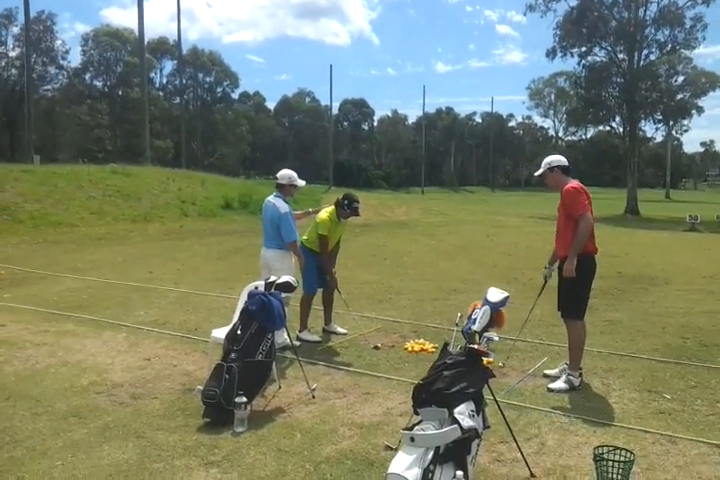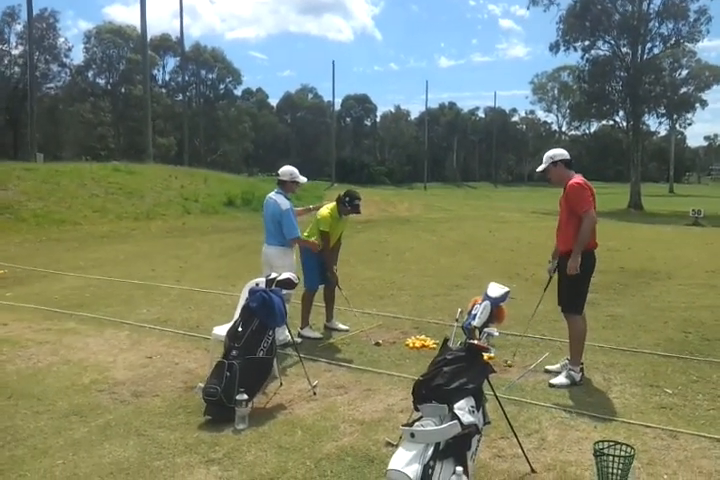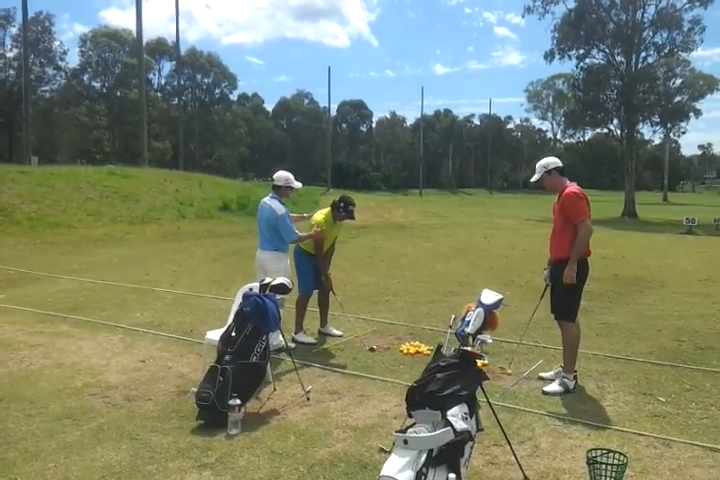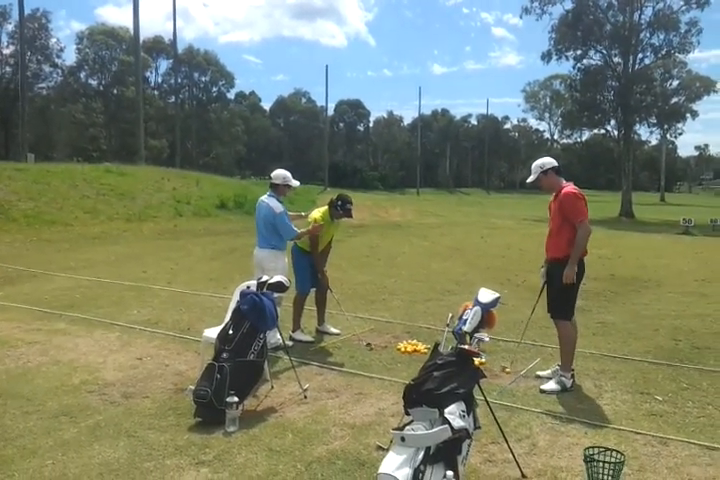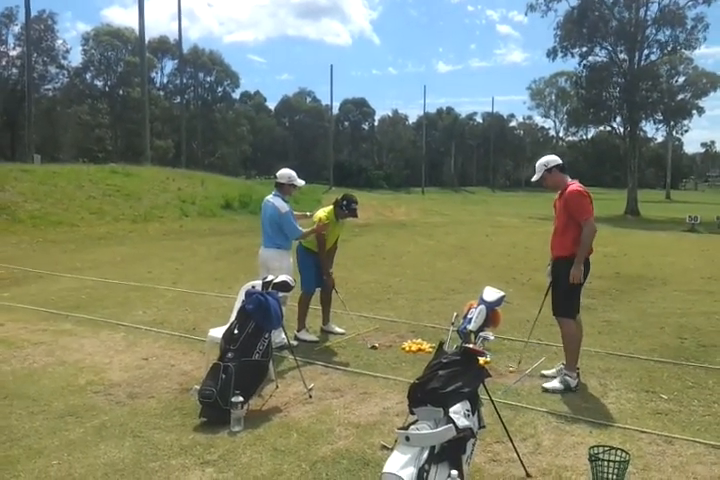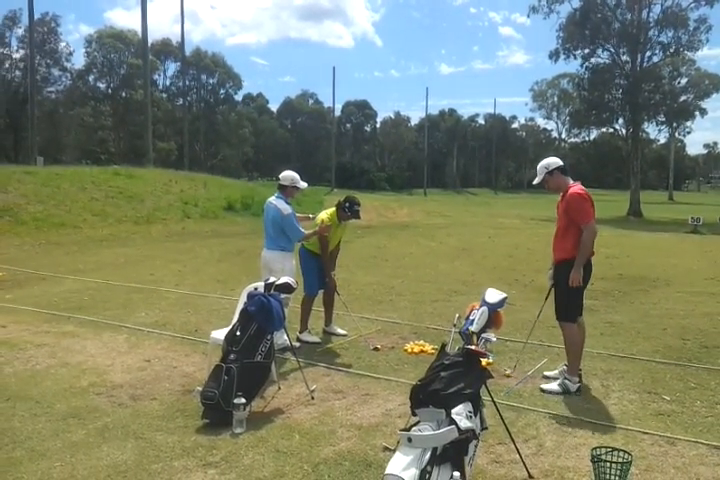
dt=0.2s
person 1, frame 1
left shoulder: (572, 190)
right shoulder: (568, 193)
left elbow: (587, 223)
left wrist: (571, 259)
right wrist: (550, 264)
left hip: (578, 264)
right hip: (571, 263)
left knee: (573, 318)
right knee: (571, 317)
left ankle: (574, 375)
right ankle: (572, 366)
person 1, frame 2
left shoulder: (576, 185)
right shoulder: (569, 189)
left elbow: (590, 220)
left wrist: (576, 256)
right wrist: (555, 257)
left hip: (577, 259)
right hip: (568, 258)
left knee: (573, 312)
right knee: (572, 312)
left ankle: (575, 370)
right ankle: (573, 362)
person 1, frame 3
left shoulder: (572, 194)
right shoulder: (562, 197)
left elbow: (586, 229)
left wrist: (572, 264)
right wrist: (550, 265)
left hip: (571, 267)
right hip: (561, 265)
left knee: (567, 320)
right knee: (566, 319)
left ankle: (569, 377)
right ankle: (566, 369)
person 1, frame 4
left shoulder: (570, 195)
right shoulder: (557, 197)
left elbow: (585, 229)
left wrist: (572, 264)
right wrist: (547, 264)
left hip: (567, 266)
right hip: (558, 264)
left knee: (563, 318)
right knee: (564, 318)
left ankle: (566, 376)
right ankle: (564, 367)
person 1, frame 5
left shoulder: (575, 192)
right shoulder: (561, 195)
left elbow: (590, 228)
left wrist: (578, 264)
right wrist: (553, 263)
left hip: (572, 265)
right hip: (563, 262)
left knee: (565, 316)
right knee: (571, 316)
left ankle: (570, 375)
right ankle: (569, 366)
person 1, frame 6
left shoulder: (576, 195)
right shoulder: (565, 197)
left elbow: (590, 231)
left wrist: (578, 268)
right wrist: (555, 266)
left hip: (574, 267)
right hip: (566, 265)
left knee: (567, 320)
right knee: (574, 318)
left ankle: (571, 380)
right ankle: (572, 368)
person 2, frame 1
left shoulder: (269, 201)
right shoulder: (282, 208)
right elbow: (290, 240)
left wrist: (310, 212)
right wrist: (300, 258)
left hip: (266, 252)
right hip: (280, 256)
right knee: (281, 298)
right ankle: (279, 339)
person 2, frame 2
left shoulder: (270, 198)
right shoulder: (284, 204)
right elbow: (293, 237)
left wrist: (311, 208)
right wrist: (309, 244)
left hip: (268, 249)
right hip: (281, 253)
right knee: (282, 296)
right ankle: (280, 336)
person 2, frame 3
left shoulder: (264, 203)
right shoulder: (279, 209)
right elbow: (293, 238)
left wrist: (305, 217)
right wrist: (312, 235)
left hip: (262, 254)
right hip: (276, 258)
right knee: (276, 300)
right ankle: (274, 341)
person 2, frame 4
left shoulder: (262, 201)
right shoulder: (276, 207)
right elbow: (292, 235)
left wrist: (303, 215)
right wrist: (310, 231)
left hip: (260, 252)
right hip: (274, 256)
right knee: (274, 298)
right ankle: (271, 339)
person 2, frame 5
left shoulder: (268, 200)
right shoulder: (282, 207)
right elbow: (297, 235)
left wrist: (308, 215)
right wrist: (315, 230)
left hip: (265, 252)
right hip: (279, 256)
right knee: (279, 298)
right ankle: (277, 339)
person 2, frame 6
left shoulder: (270, 202)
right shoulder: (285, 209)
right elbow: (299, 237)
left wrist: (311, 217)
right wrist: (318, 231)
left hip: (267, 254)
right hip: (281, 258)
right ankle: (279, 340)
person 3, frame 1
left shoulder: (342, 218)
right shoulder: (324, 218)
left elbow: (336, 243)
right elbow: (323, 249)
left wrist: (332, 267)
right wrist: (330, 274)
left hip: (322, 253)
right hip: (309, 252)
left knee: (329, 287)
right knee: (310, 290)
left ankle: (328, 324)
right ankle: (302, 330)
person 3, frame 2
left shoulder: (344, 215)
right shoulder: (325, 215)
left elbow: (337, 240)
right elbow: (325, 245)
left wrist: (334, 265)
right wrist: (331, 270)
left hip: (324, 250)
right hip: (310, 249)
left knee: (331, 284)
right knee: (312, 287)
left ankle: (330, 320)
right ankle: (304, 327)
person 3, frame 3
left shoulder: (338, 220)
right shoulder: (320, 220)
left elbow: (331, 245)
right elbow: (318, 250)
left wrist: (326, 270)
right wrist: (325, 275)
left hip: (318, 255)
right hip: (305, 254)
left knee: (325, 289)
right knee: (306, 292)
left ankle: (324, 326)
right ankle: (298, 332)
person 3, frame 4
left shoulder: (335, 219)
right shoulder: (317, 218)
left elbow: (328, 243)
right elbow: (314, 248)
left wrist: (323, 267)
right wrist: (321, 272)
left hip: (315, 253)
right hip: (302, 252)
left knee: (322, 287)
right knee: (303, 290)
left ankle: (321, 324)
right ankle: (295, 330)
person 3, frame 5
left shoulder: (341, 218)
right shoulder: (322, 217)
left elbow: (333, 243)
right elbow: (321, 248)
left wrist: (329, 268)
right wrist: (327, 273)
left hip: (320, 253)
right hip: (307, 252)
left knee: (327, 287)
right knee: (309, 290)
left ankle: (326, 324)
right ankle: (300, 330)
person 3, frame 6
left shoulder: (343, 220)
right shoulder: (325, 219)
left elbow: (336, 245)
right elbow: (324, 249)
left wrist: (332, 270)
right wrist: (329, 275)
left hip: (322, 254)
right hip: (309, 253)
left knee: (330, 288)
right knee: (311, 292)
left ankle: (328, 325)
right ankle: (303, 331)
